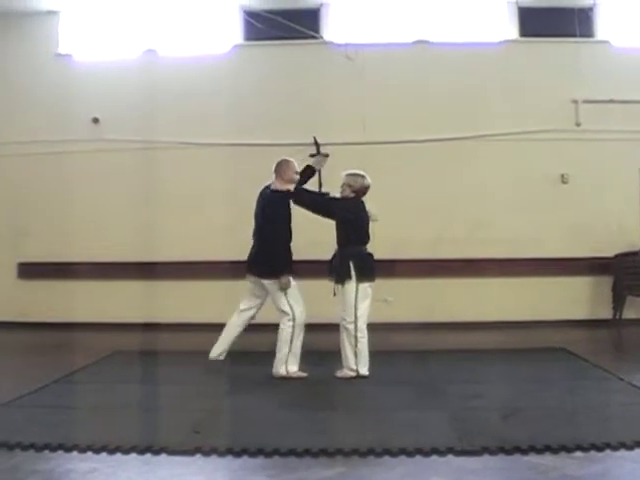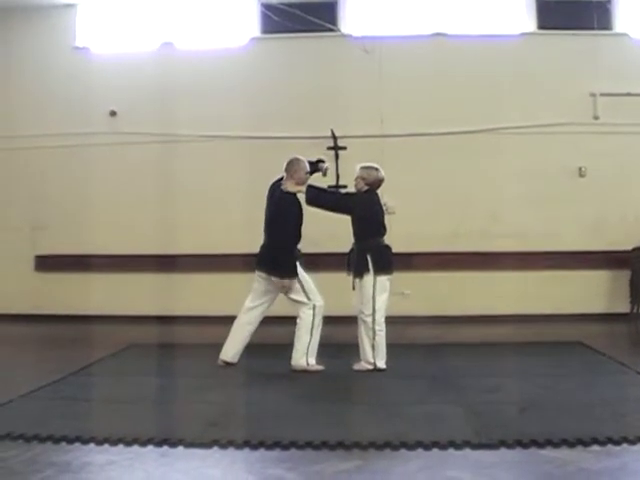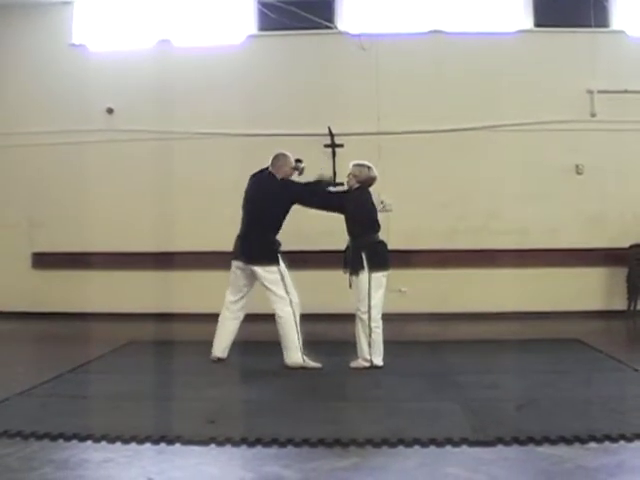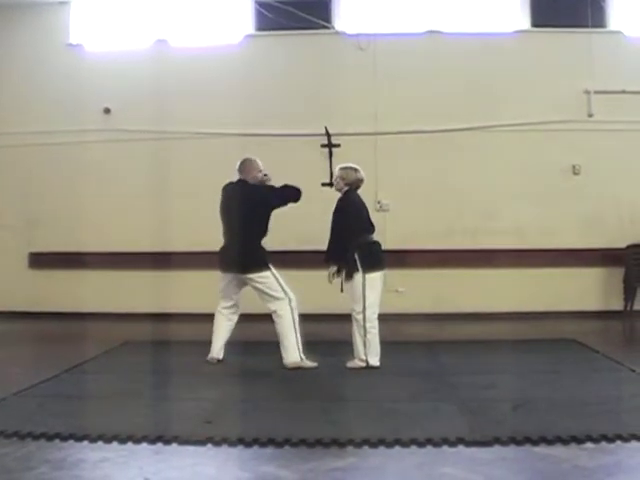
dt=0.7s
person 1, frame 1
left shoulder: (268, 192)
right shoulder: (278, 200)
left elbow: (295, 181)
right elbow: (279, 239)
left wrist: (313, 167)
right wrist: (284, 272)
left hip: (257, 263)
right hip: (271, 266)
left knee: (246, 309)
right knee: (293, 314)
left ankle: (217, 353)
right ankle: (285, 367)
person 1, frame 2
left shoulder: (276, 187)
right shoulder: (289, 202)
left elbow: (299, 168)
right elbow: (287, 241)
left wrist: (317, 165)
right wrist: (289, 274)
left hip: (266, 260)
right hip: (281, 262)
left knee: (253, 308)
right knee: (312, 305)
left ankle: (227, 355)
right ankle: (303, 360)
person 1, frame 3
left shoulder: (256, 179)
right shoulder: (282, 187)
left elbow: (270, 175)
right elbow: (308, 193)
left wrist: (294, 168)
right wrist: (324, 180)
left hip: (242, 251)
right hip: (265, 253)
left knee: (234, 301)
right knee: (286, 303)
left ankle: (218, 351)
right ankle: (295, 357)
person 1, frame 4
left shoulder: (228, 191)
right shoulder: (258, 193)
right elbow: (294, 194)
right wrist: (267, 186)
left hip: (229, 259)
right hip: (253, 260)
left knee: (226, 306)
right knee: (284, 302)
left ankle: (215, 353)
right ankle: (294, 357)
person 2, frame 1
left shoulder: (352, 207)
right shoulder: (352, 208)
left elbow: (321, 203)
right elbow: (324, 203)
left wrist: (292, 190)
right wrist: (294, 190)
left hip: (356, 269)
right hip: (353, 267)
left knee: (354, 320)
right knee: (349, 320)
left ankle: (358, 367)
right ankle: (353, 365)
person 2, frame 2
left shoulder: (366, 201)
right shoulder: (366, 201)
left elbow: (333, 201)
right elbow: (338, 199)
left wrist: (304, 189)
right wrist: (305, 189)
left hip: (373, 262)
right hip: (369, 260)
left knee: (372, 313)
right knee: (366, 313)
left ankle: (376, 361)
right ankle: (370, 358)
person 2, frame 3
left shoulder: (353, 197)
right shoulder: (360, 197)
left elbow: (322, 201)
right elbow: (330, 199)
left hip: (368, 259)
right hip: (369, 257)
left knee: (368, 311)
right knee: (365, 310)
left ankle: (372, 358)
right ankle: (368, 356)
person 2, frame 4
left shoulder: (347, 202)
right shoulder: (353, 201)
left elbow: (339, 234)
left wrist: (334, 262)
right wrist: (341, 263)
left hip: (363, 261)
right hip: (366, 259)
left knee: (364, 311)
right knee: (362, 311)
left ankle: (370, 358)
right ankle: (365, 356)
